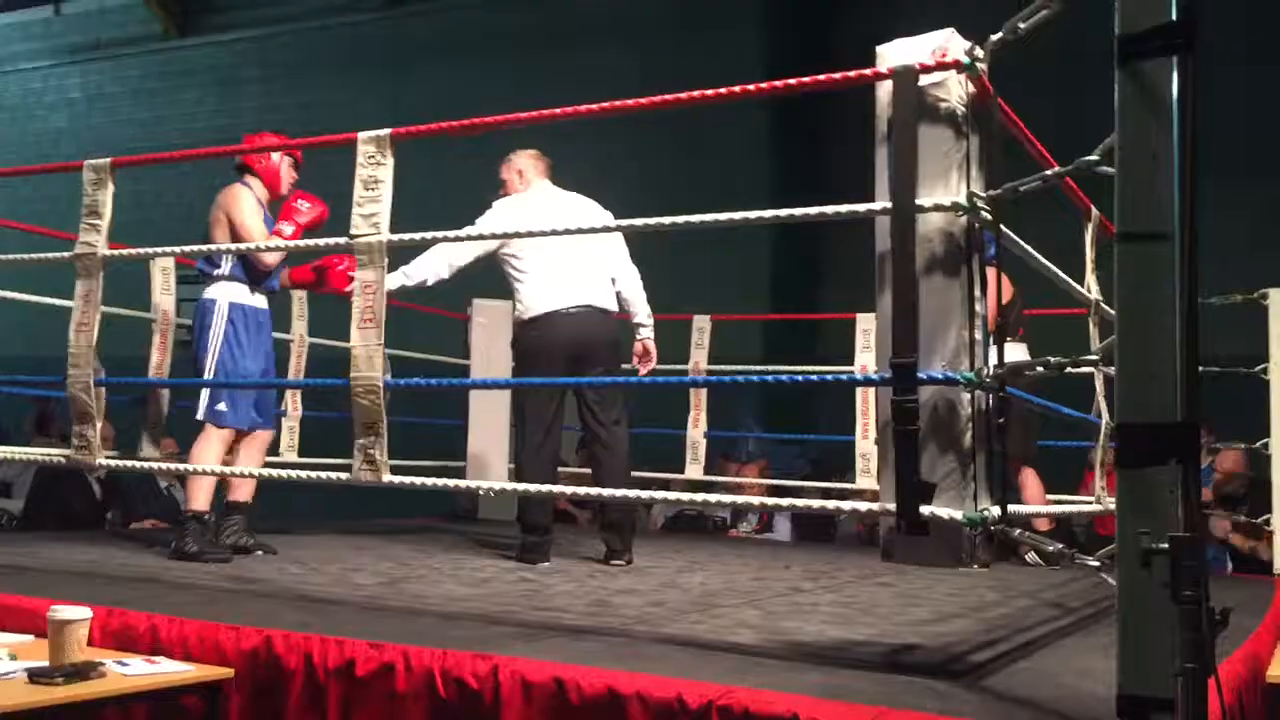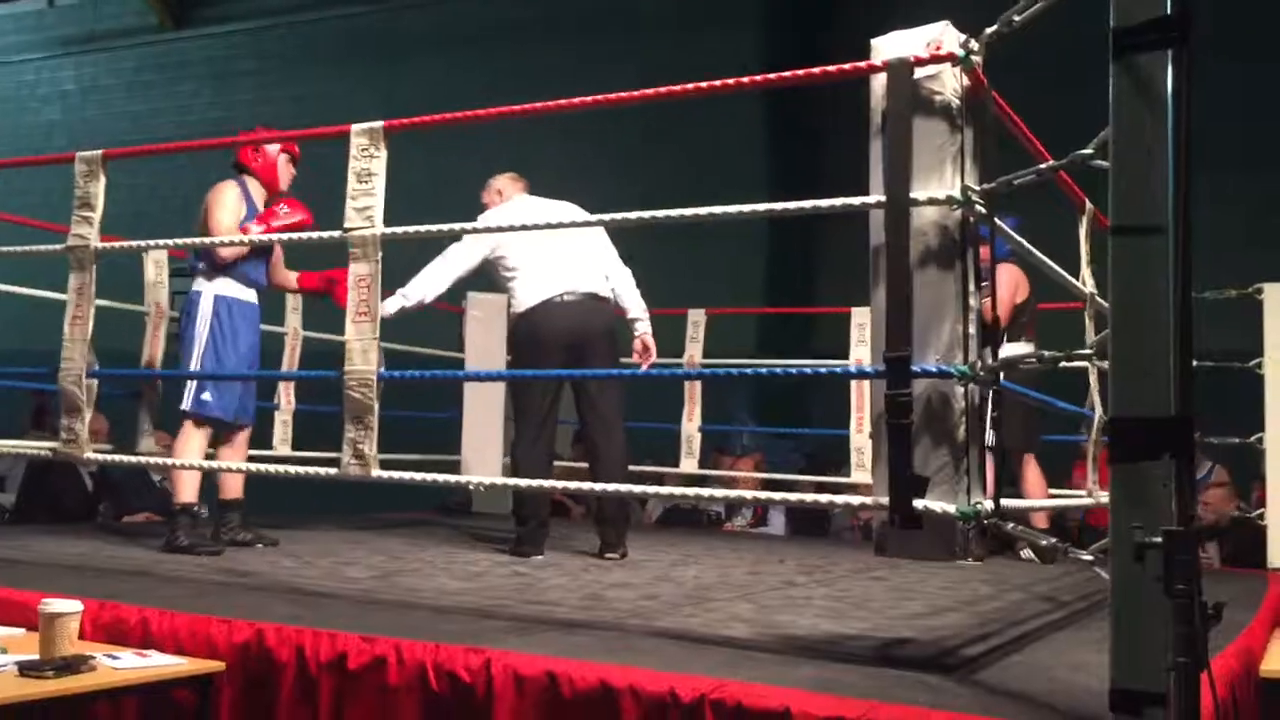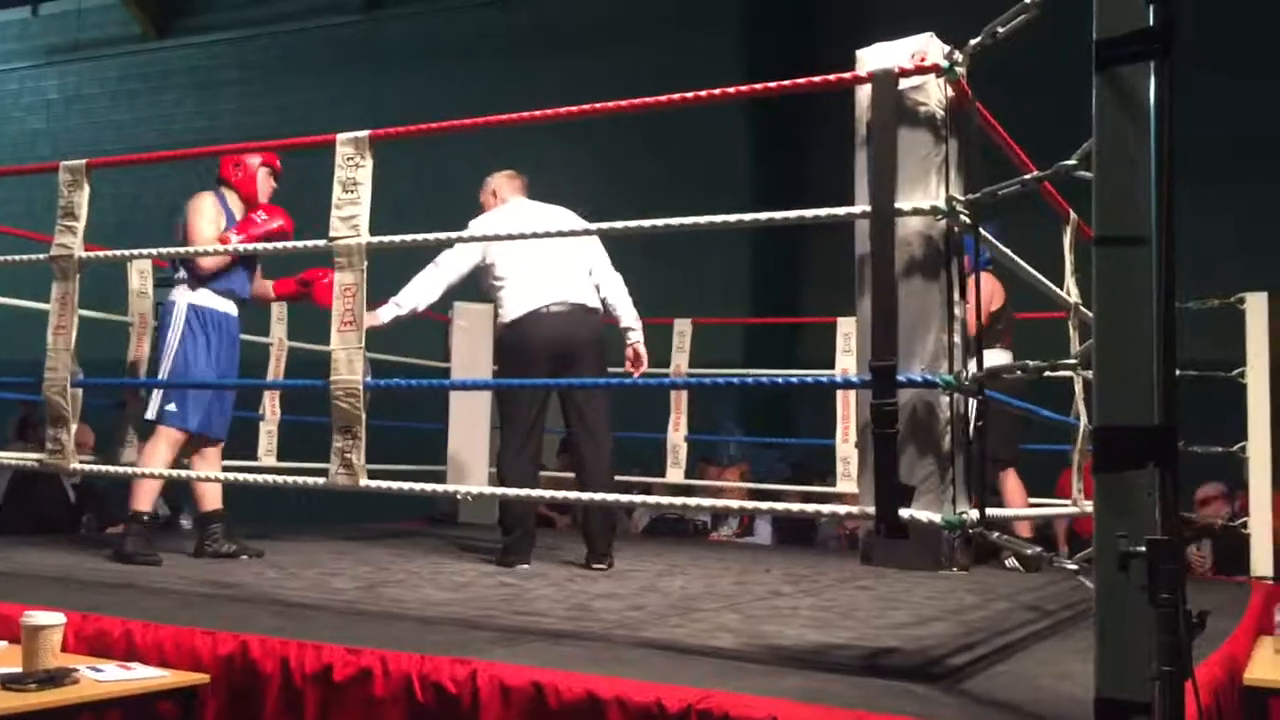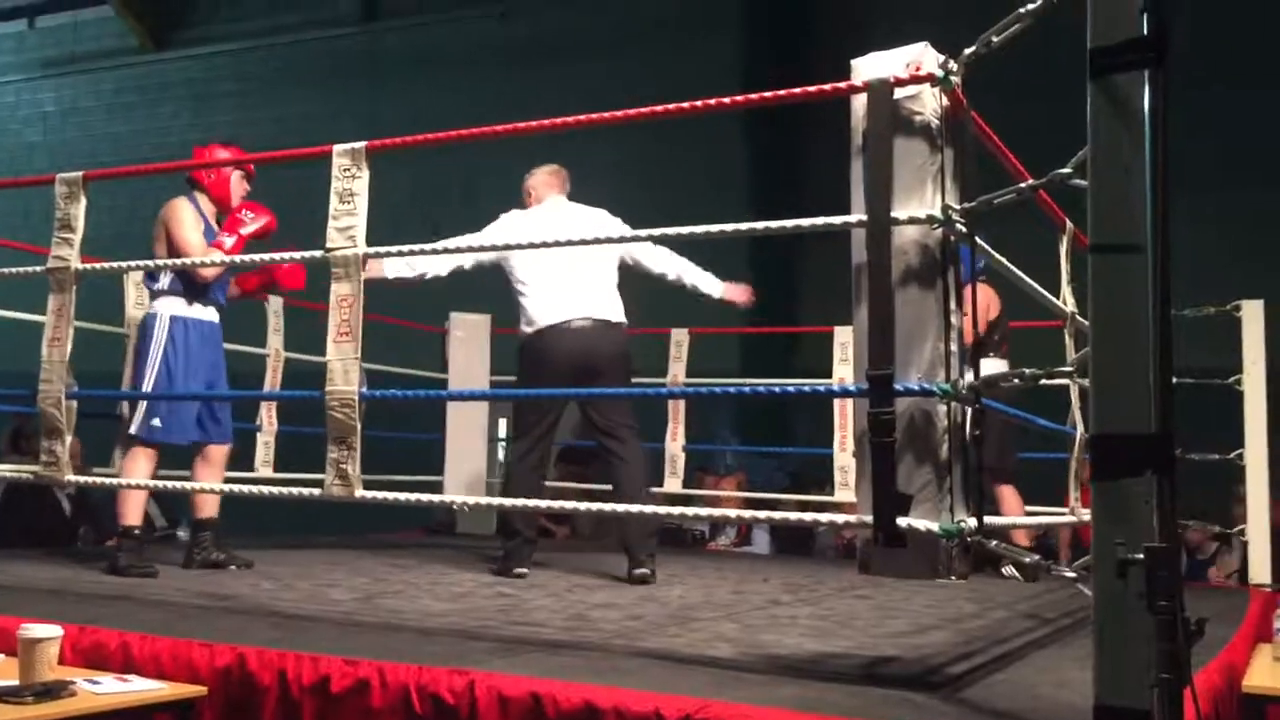
dt=0.4s
person 1, frame 1
left shoulder: (258, 206)
right shoulder: (238, 194)
left elbow: (274, 275)
right elbow: (266, 257)
left wrist: (317, 273)
right wrist: (295, 221)
left hip: (253, 317)
right hip: (230, 312)
left knee: (258, 427)
right knee: (221, 424)
left ankle: (233, 524)
right ankle: (192, 532)
person 1, frame 2
left shoulder: (265, 209)
right shoulder: (227, 192)
left elbow: (278, 275)
right elbow: (225, 249)
left wrist: (325, 282)
right wrist: (271, 224)
left hip: (244, 313)
right hip: (216, 306)
left knee: (236, 425)
right knee: (201, 416)
left ankle: (230, 522)
right ankle: (182, 525)
person 1, frame 3
left shoulder: (249, 221)
right shoulder: (207, 203)
left elbow: (257, 287)
right elbow: (203, 260)
left wrist: (301, 285)
right wrist: (248, 233)
left hip: (225, 325)
right hip: (193, 316)
left knee: (210, 436)
right knee: (174, 427)
left ankle: (213, 534)
right ankle: (134, 532)
person 1, frame 4
left shoulder: (213, 222)
right shoulder: (180, 209)
right elbow: (203, 269)
left wrist: (265, 279)
right wrist: (239, 232)
left hip: (205, 332)
right hip: (175, 327)
left knee: (215, 444)
right knee: (148, 441)
left ankle: (204, 542)
right ankle: (127, 546)
person 2, frame 1
left shoulder: (508, 213)
right shoulder: (592, 209)
left elbow: (450, 254)
right elbow: (626, 274)
left wrist: (387, 281)
right wrist: (644, 330)
left hip: (544, 329)
right hip: (599, 325)
left knee: (538, 436)
right knee: (609, 432)
left ankle: (536, 543)
right ankle: (619, 544)
person 2, frame 2
left shoulder: (496, 221)
right shoulder: (575, 212)
left elbow: (446, 267)
right elbow: (618, 271)
left wrist: (388, 305)
right wrist: (641, 326)
left hip: (540, 321)
right hip: (595, 315)
left knee: (534, 428)
right knee: (605, 424)
left ankle: (531, 536)
right ankle: (614, 537)
person 2, frame 3
left shoulder: (487, 226)
right shoulder: (570, 219)
left elbow: (439, 274)
right elbow: (610, 280)
left wrist: (384, 313)
right wrist: (633, 334)
left hip: (527, 331)
right hip: (582, 325)
left knee: (520, 439)
right knee: (592, 435)
left ankle: (517, 547)
right ankle: (600, 549)
person 2, frame 4
left shoulder: (515, 224)
right shoulder: (603, 221)
left elbow: (454, 252)
right elbow: (662, 259)
left wrist: (386, 267)
right wrist: (719, 287)
left hip: (549, 343)
right hip: (605, 339)
left knee: (528, 447)
right knee: (622, 443)
left ankle: (517, 554)
right ankle: (641, 554)
person 3, frame 1
left shoulder: (988, 275)
right shoulder: (993, 277)
left elbow: (984, 323)
left hip: (1001, 373)
right hip: (1015, 374)
right knee: (1021, 462)
person 3, frame 2
left shoulder: (1005, 271)
right shoulder: (1002, 274)
left elbow: (996, 318)
right elbow: (993, 318)
left wrist: (976, 297)
left hip: (1005, 369)
right hip: (1015, 371)
left knee: (982, 450)
right knee: (1024, 456)
person 3, frame 3
left shoulder: (980, 280)
right shoulder: (981, 282)
left elbow: (971, 327)
left hip: (984, 378)
right hip: (996, 380)
right knee: (1003, 466)
person 3, frame 4
left shoulder: (976, 290)
right shoulder: (974, 292)
left elbow: (968, 336)
right hip: (993, 391)
right knee: (999, 478)
right ankle: (1024, 554)
